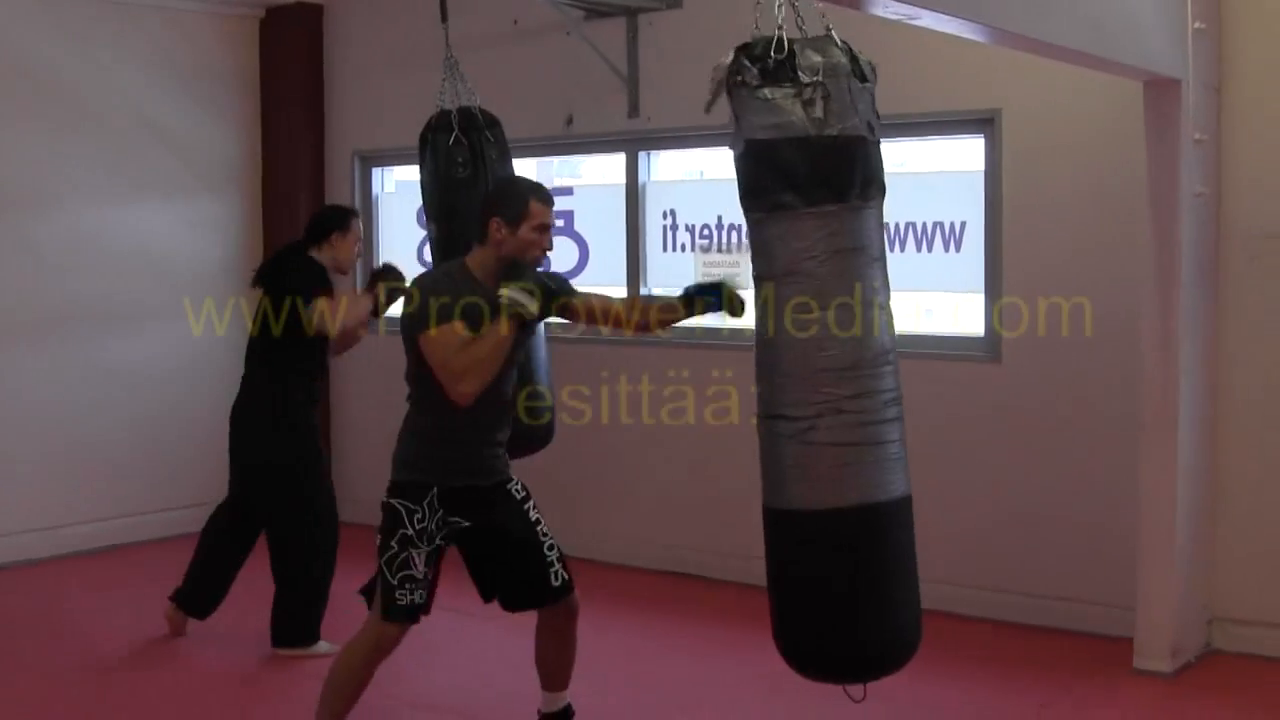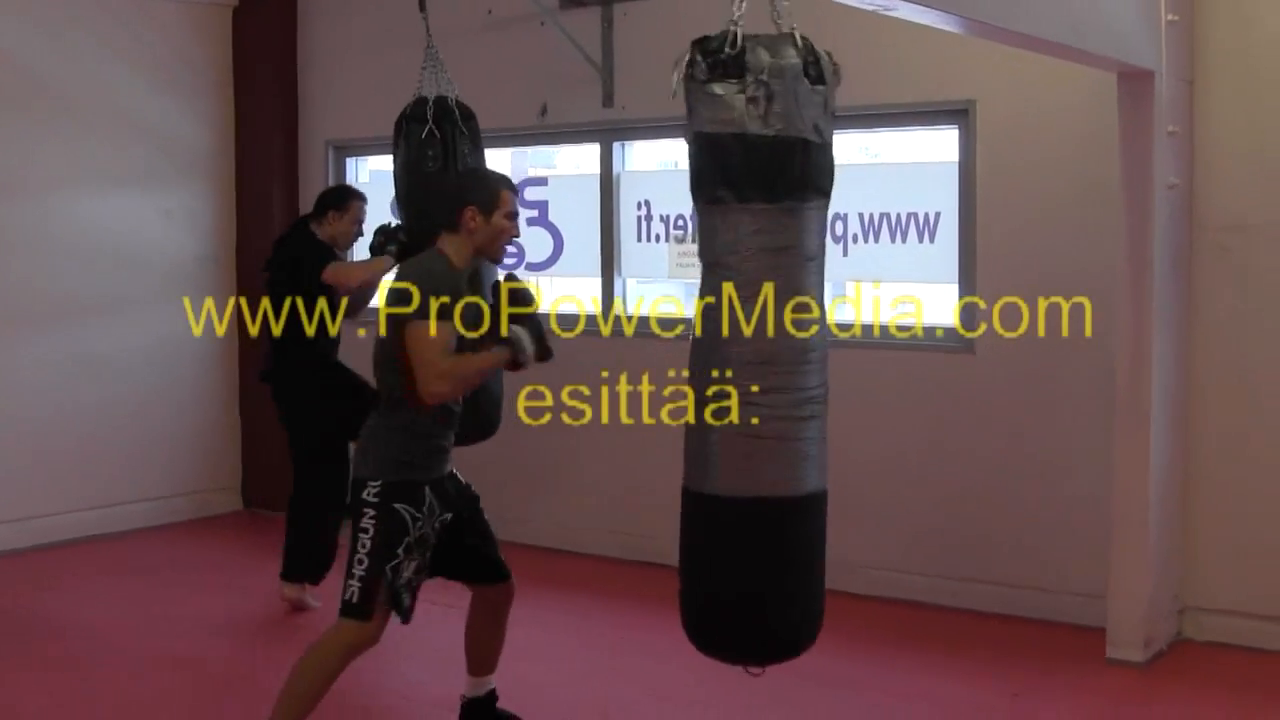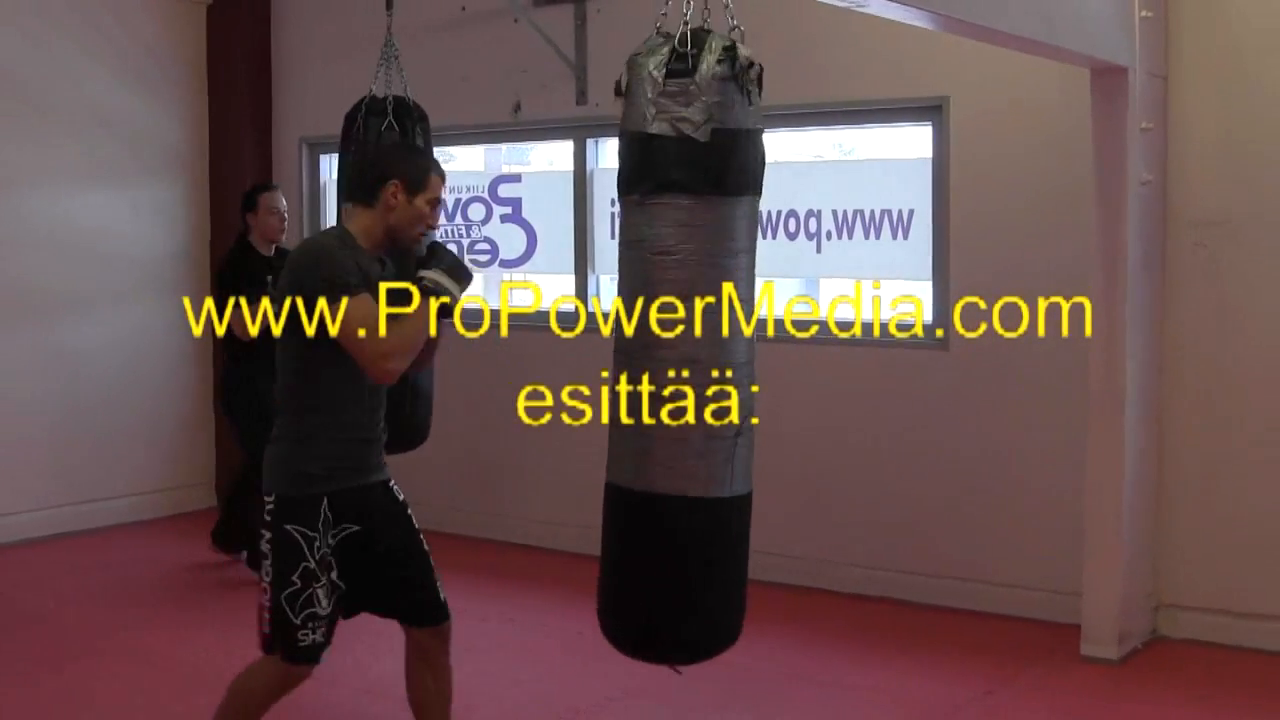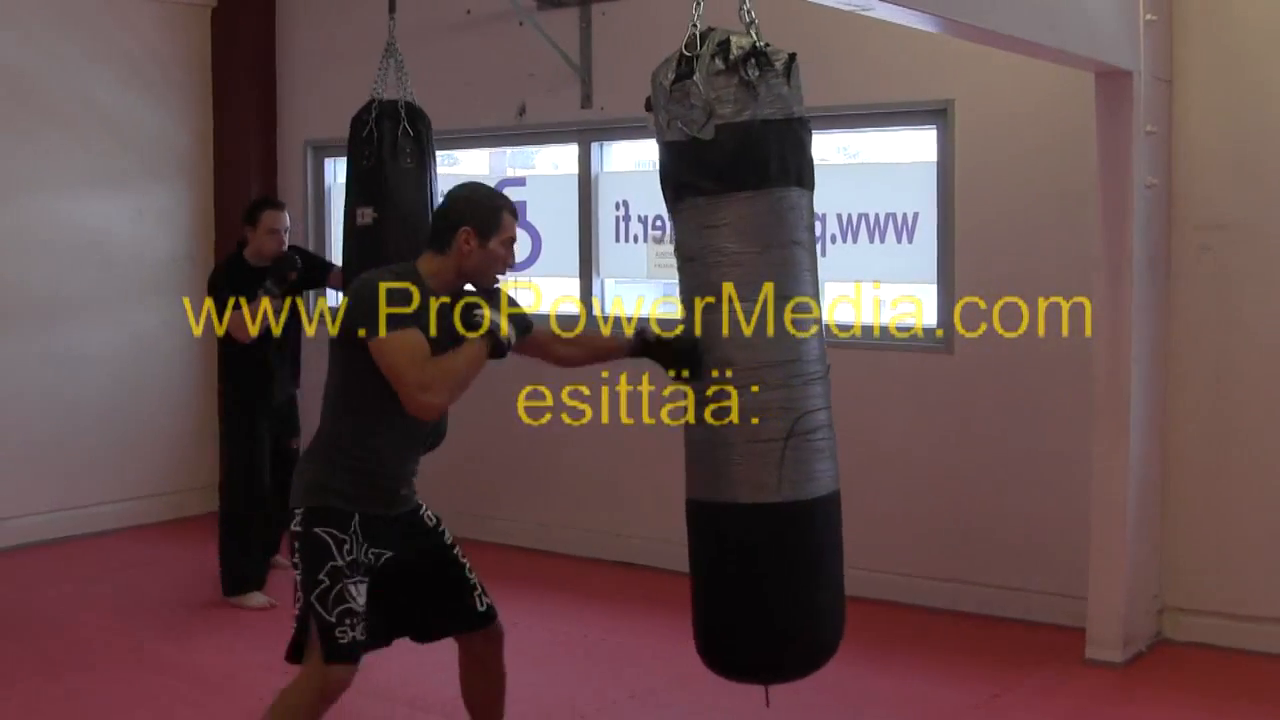
dt=1s
person 1, frame 1
left shoulder: (530, 283)
right shoulder: (435, 290)
left elbow: (618, 314)
right elbow: (462, 385)
left wrist: (695, 301)
right wrist: (513, 309)
left hip: (490, 477)
right hip: (427, 484)
left knee: (559, 602)
right knee: (387, 627)
person 1, frame 2
left shoulder: (454, 282)
right shoulder: (420, 281)
right elbow: (436, 385)
left wrist: (504, 340)
right wrist: (508, 347)
left hip: (433, 471)
right hip: (394, 475)
left knee: (496, 583)
right knee: (363, 623)
person 1, frame 3
left shoulder: (358, 263)
right shoulder: (322, 261)
left elbow: (413, 359)
right elbow: (385, 361)
left wrist: (444, 287)
right wrist: (437, 292)
left hip: (368, 482)
right hip: (314, 489)
left knee: (431, 629)
right knee: (294, 657)
person 1, frame 4
left shoulder: (458, 298)
right shoulder: (380, 293)
left elbow: (544, 347)
right elbow: (426, 398)
left wrist: (647, 343)
right wrist: (486, 331)
left hip: (395, 505)
right hip: (335, 506)
left knee: (481, 630)
right knee: (331, 670)
person 2, frame 1
left shoulder: (297, 277)
right shoulder: (305, 273)
left elbow: (332, 345)
right elbow: (327, 324)
left wrist: (377, 301)
right wrist: (373, 291)
left hip: (254, 413)
right hip: (284, 419)
left knee: (243, 509)
right knee: (312, 522)
left ankle: (184, 604)
right ankle: (294, 634)
person 2, frame 2
left shoulder: (307, 251)
right shoulder: (302, 249)
left elbow: (343, 307)
right elbow: (345, 280)
left wrist: (381, 264)
right wrist: (390, 258)
left hip: (298, 375)
right hip: (307, 375)
left knee: (318, 478)
left ankle: (297, 579)
person 2, frame 3
left shoulder: (285, 260)
right shoulder: (236, 266)
right elbow: (244, 330)
left hip: (281, 378)
right hip: (247, 382)
left knee: (262, 462)
left ankle: (229, 537)
person 2, frame 4
left shoulder: (295, 259)
right shoulder: (227, 276)
left elbow: (338, 278)
right elbow: (243, 331)
right wrist: (276, 283)
left hip: (283, 392)
right hip: (244, 397)
left knee: (285, 477)
right knee: (248, 486)
left ankle: (265, 548)
right ankle: (241, 583)
